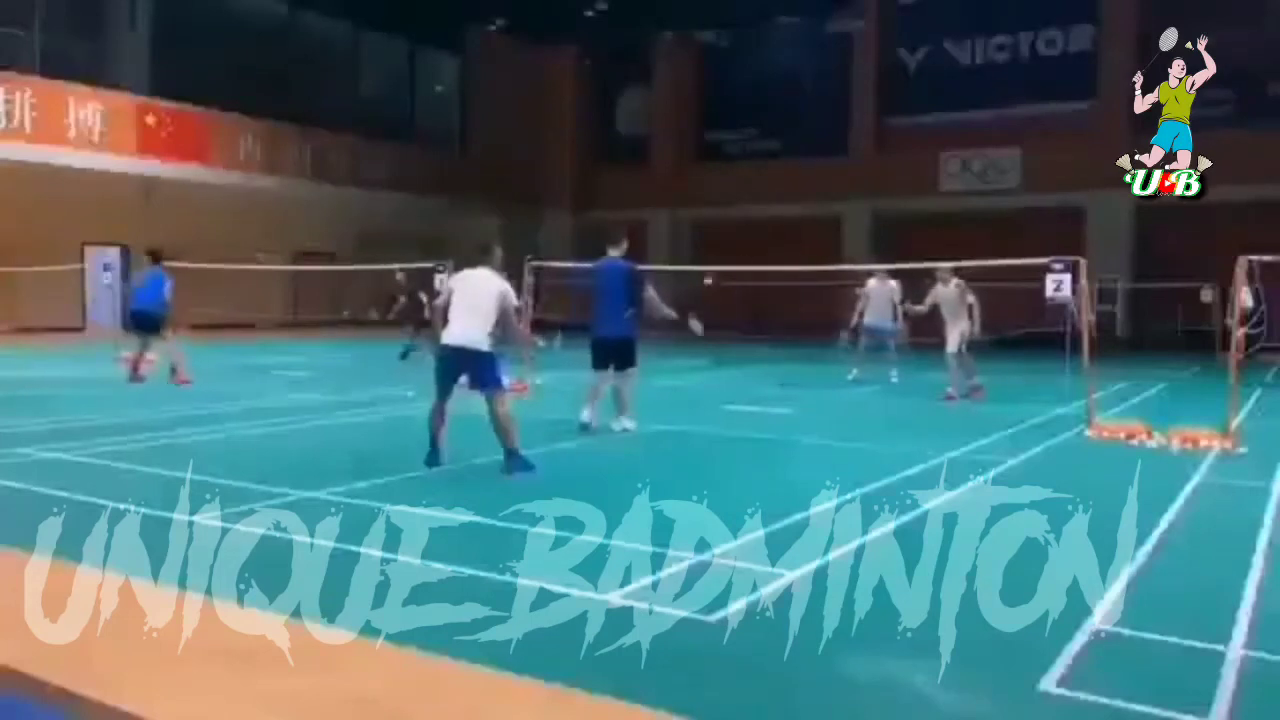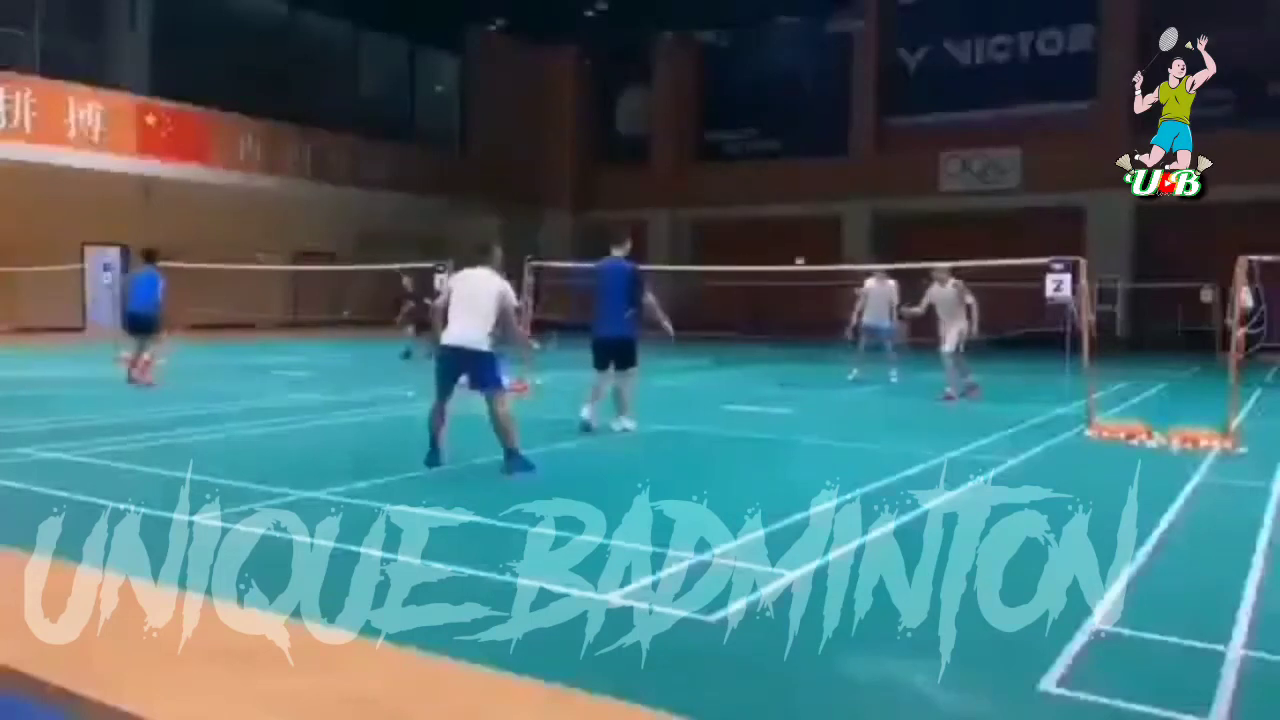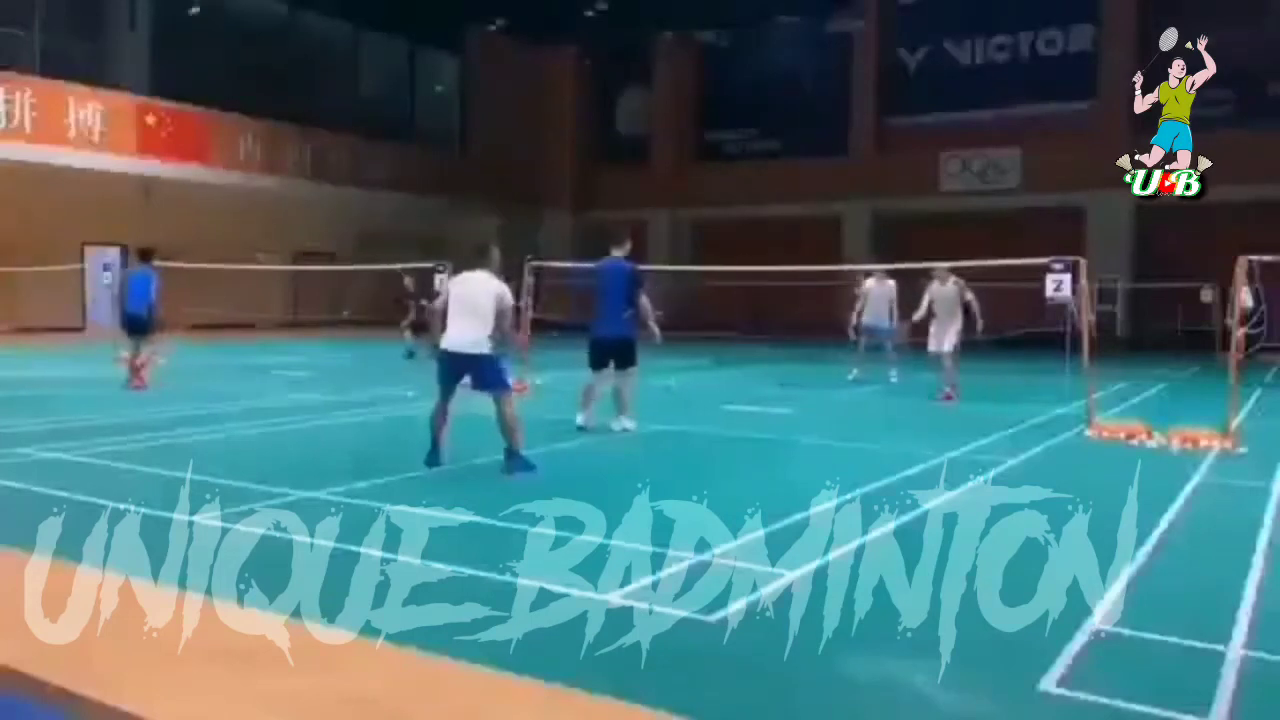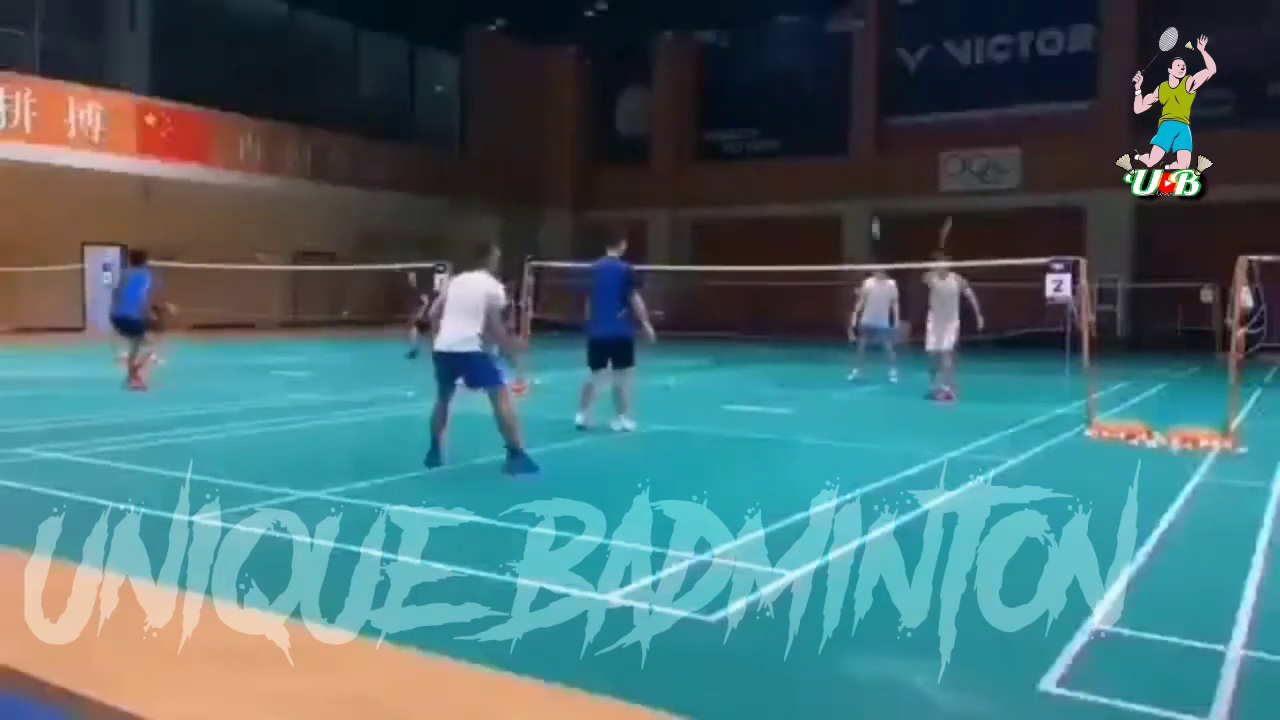
dt=0.2s
person 1, frame 1
left shoulder: (460, 277)
right shoulder: (502, 285)
left elbow: (438, 307)
right elbow: (512, 327)
left wrist: (440, 336)
right wrist: (531, 341)
left hip: (449, 345)
right hip: (479, 347)
left knee: (440, 399)
right knee: (498, 401)
left ankle: (434, 452)
right ankle: (512, 456)
person 1, frame 2
left shoulder: (459, 277)
right shoulder: (501, 285)
left elbow: (438, 307)
right elbow: (511, 327)
left wrist: (439, 337)
right wrist: (529, 344)
left hip: (450, 345)
right hip: (479, 347)
left knee: (441, 399)
right knee: (498, 401)
left ankle: (434, 452)
right ankle: (512, 456)
person 1, frame 3
left shoulder: (457, 280)
right shoulder: (499, 287)
left elbow: (436, 310)
right elbow: (505, 329)
left wrist: (437, 340)
left hip: (450, 349)
right hip: (479, 350)
left knee: (443, 400)
right knee: (505, 400)
left ankle: (434, 452)
right ankle: (514, 456)
person 1, frame 4
left shoulder: (456, 281)
right shoulder: (494, 287)
left elbow: (433, 314)
right elbow: (494, 327)
right wrist: (510, 352)
left hip: (442, 348)
right hip: (469, 348)
left knee: (443, 399)
right knee: (502, 397)
left ankle: (434, 452)
right ankle: (516, 455)
person 2, frame 1
left shoulder: (595, 269)
right shoulder: (628, 269)
right elbow: (647, 295)
right wrist: (666, 312)
left hip: (599, 331)
right hip: (622, 331)
left knee: (600, 375)
right knee: (622, 376)
left ankle: (588, 411)
right ankle: (622, 418)
person 2, frame 2
left shoulder: (598, 268)
right shoulder: (630, 269)
right elbow: (646, 299)
right wrist: (663, 320)
left hip: (600, 331)
right hip: (623, 331)
left knee: (602, 375)
right knee: (624, 376)
left ankle: (588, 411)
right ankle: (622, 418)
person 2, frame 3
left shoulder: (598, 268)
right shoulder: (630, 269)
right elbow: (641, 300)
right wrist: (651, 323)
left hip: (599, 330)
right hip: (623, 331)
left knee: (596, 376)
right knee: (623, 376)
left ankle: (583, 416)
right ankle: (622, 419)
person 2, frame 4
left shoulder: (593, 268)
right shoulder: (625, 269)
left elbow: (589, 300)
right elbow: (634, 299)
left wrist: (589, 323)
right wrist: (645, 323)
left hip: (597, 330)
right hip: (620, 331)
left knee: (595, 375)
right knee: (622, 376)
left ankle: (582, 415)
right ankle: (622, 418)
